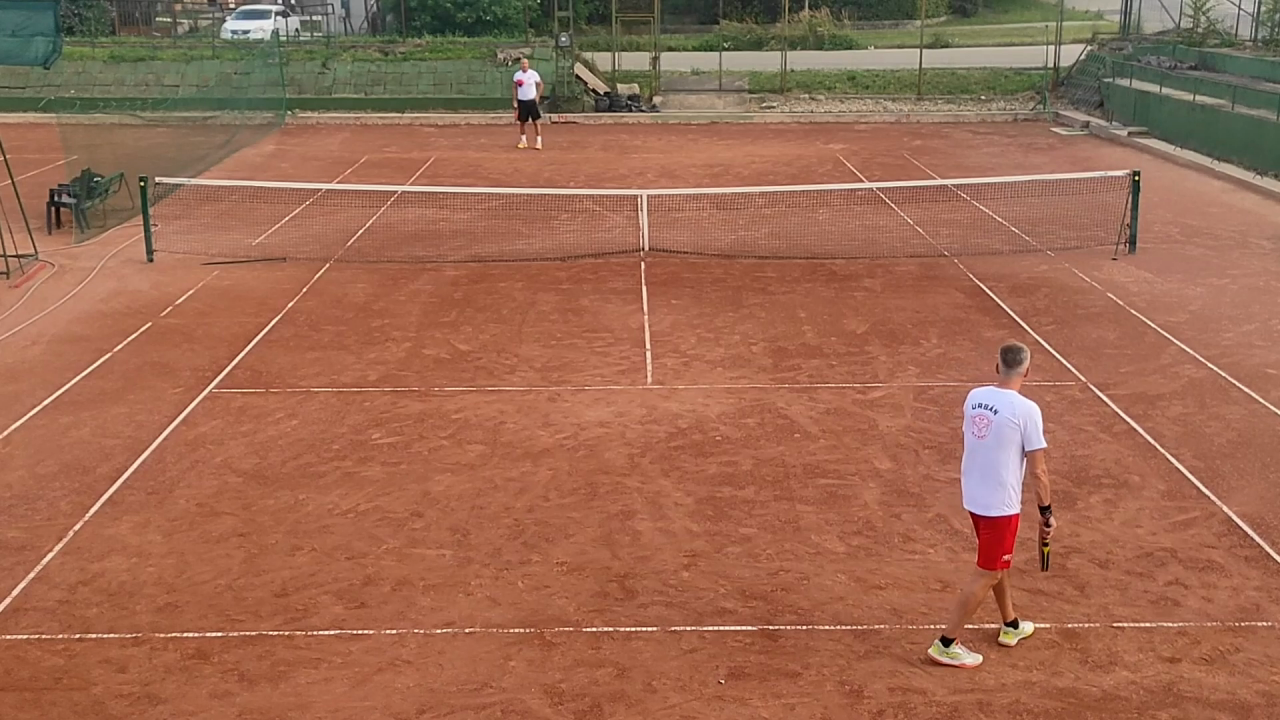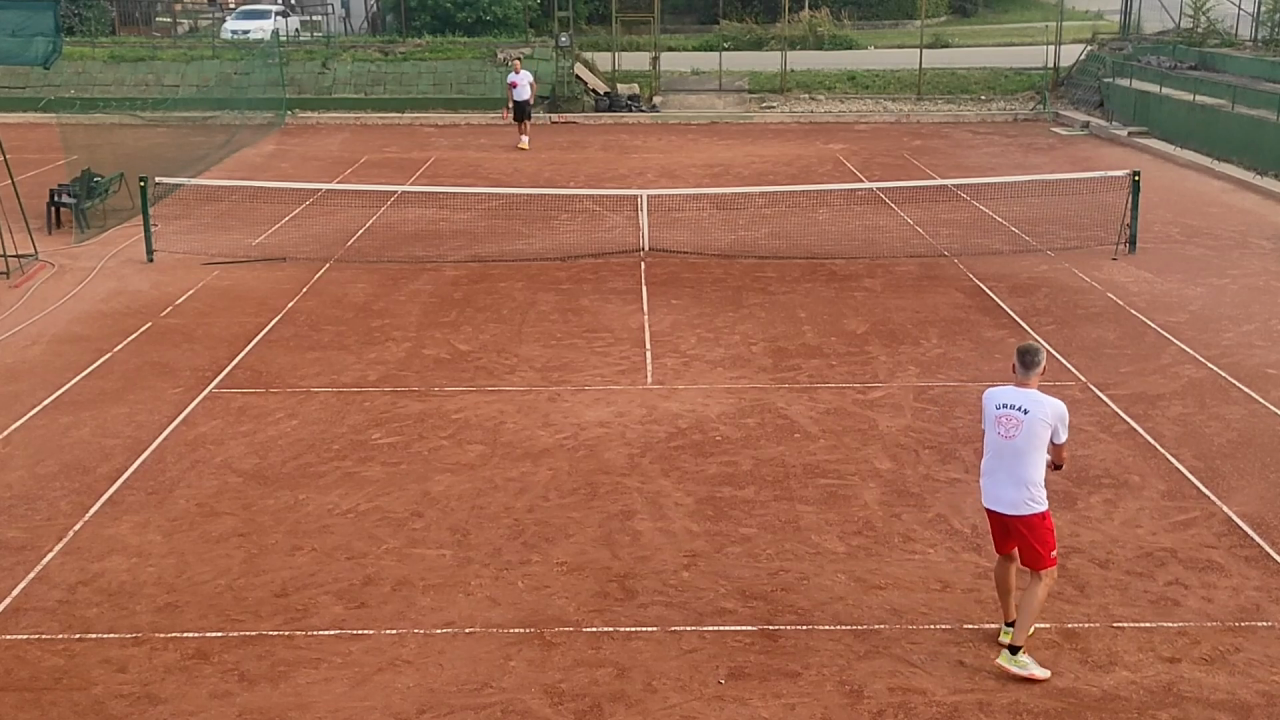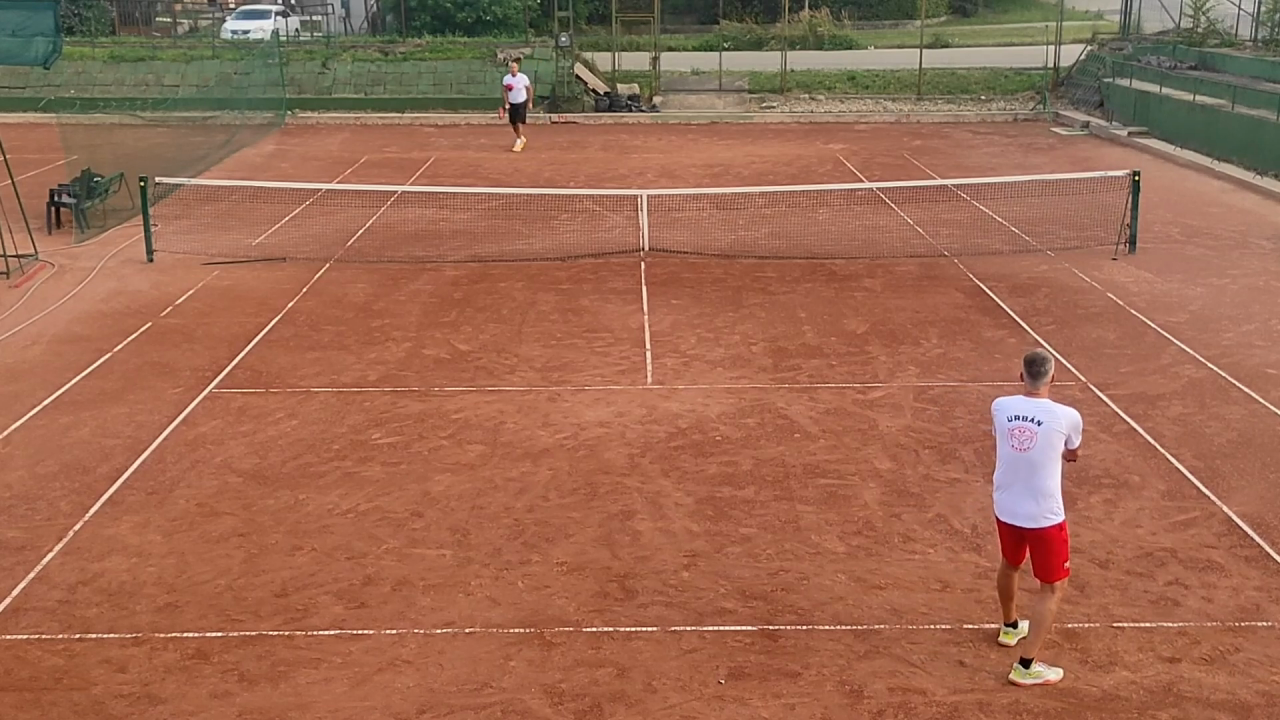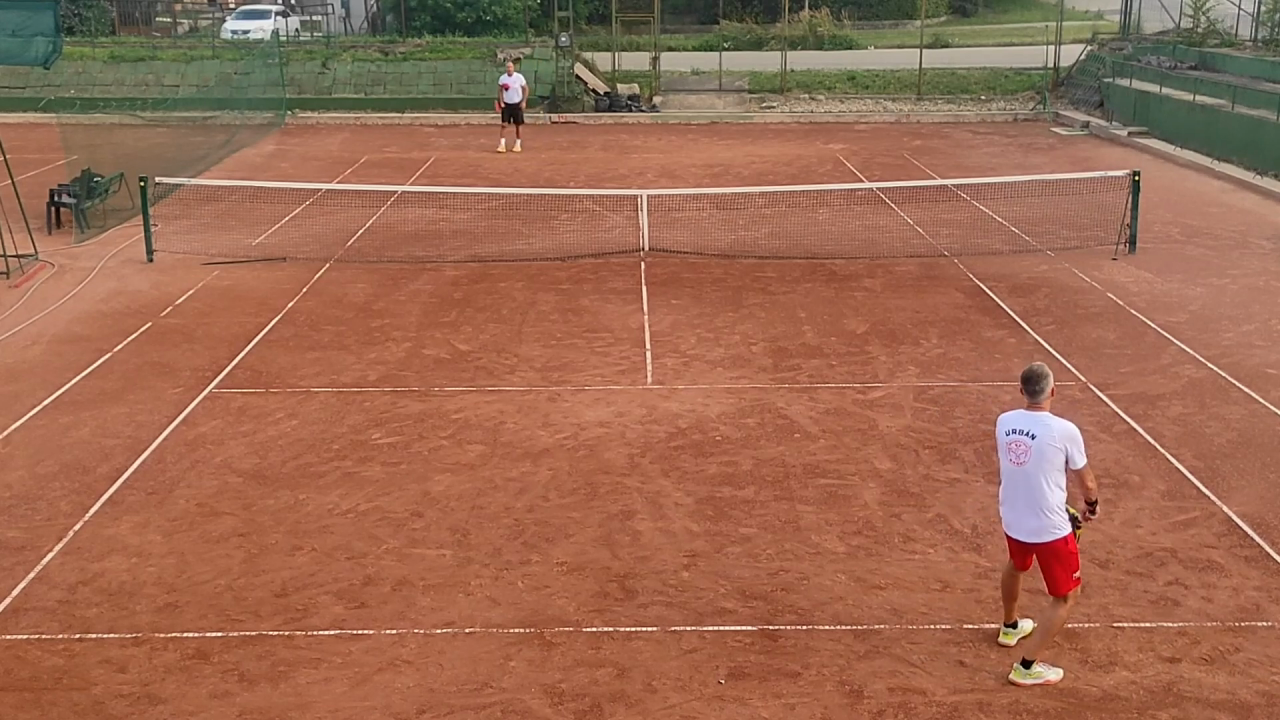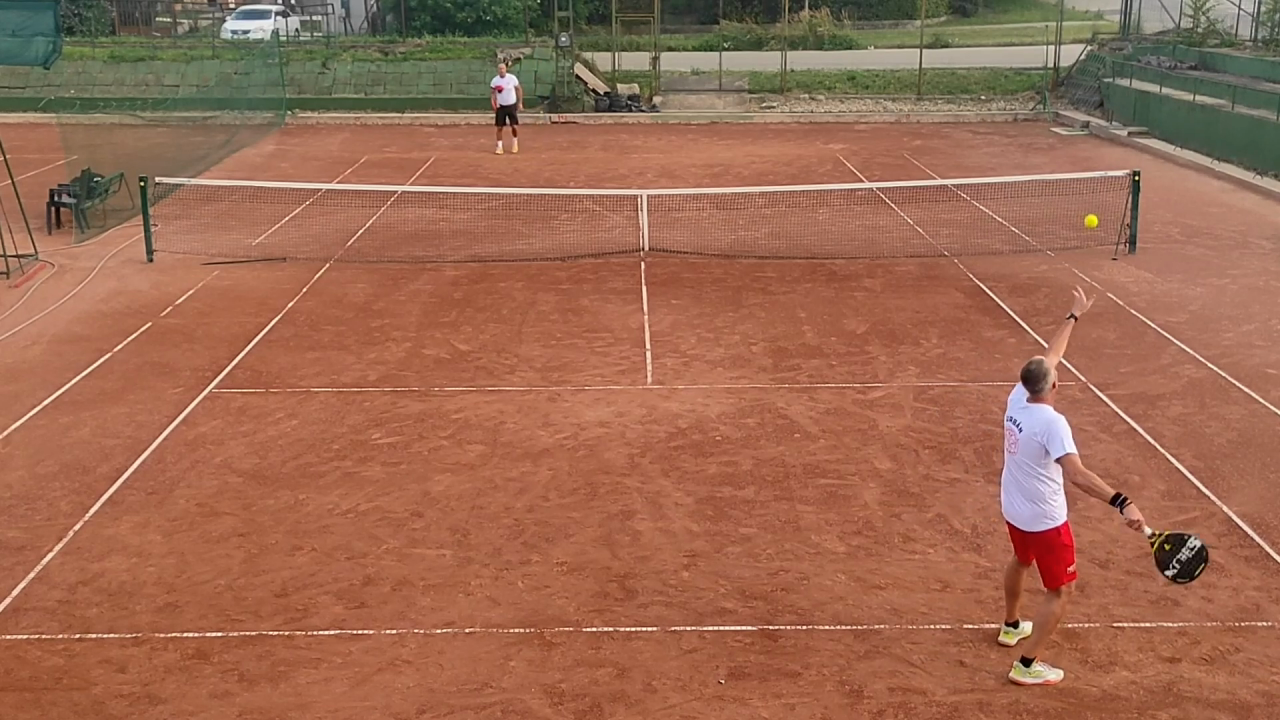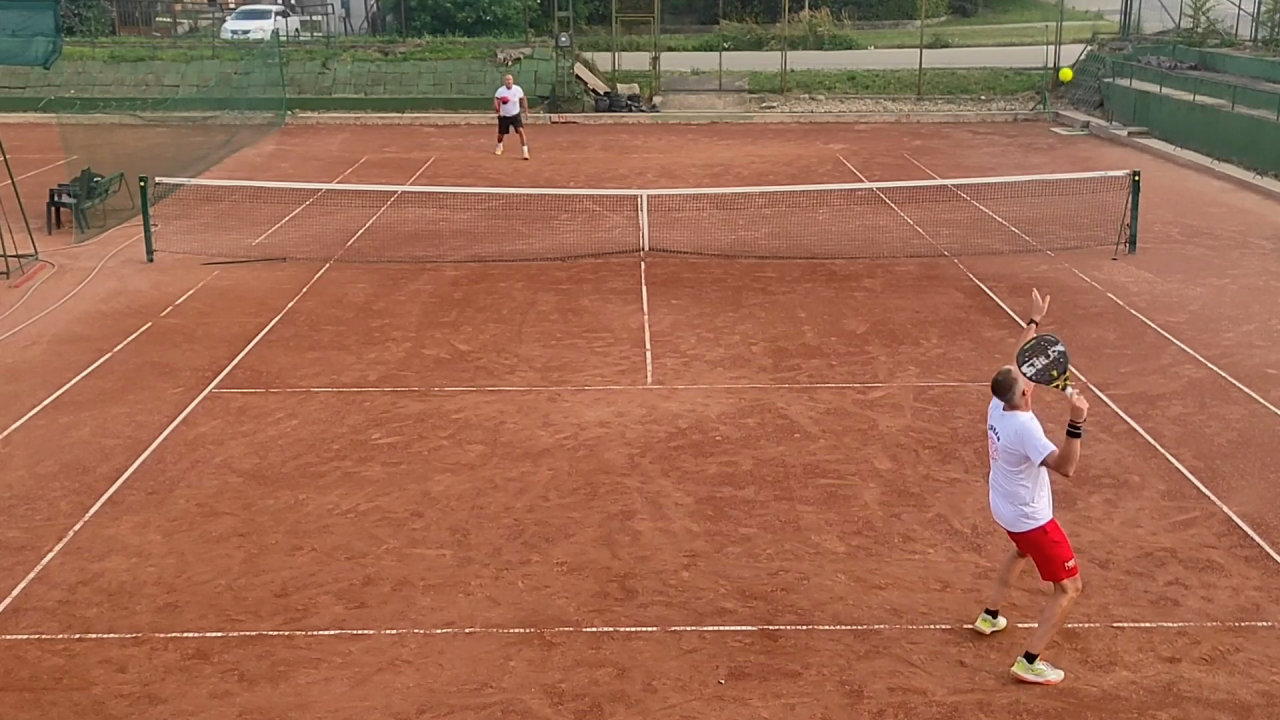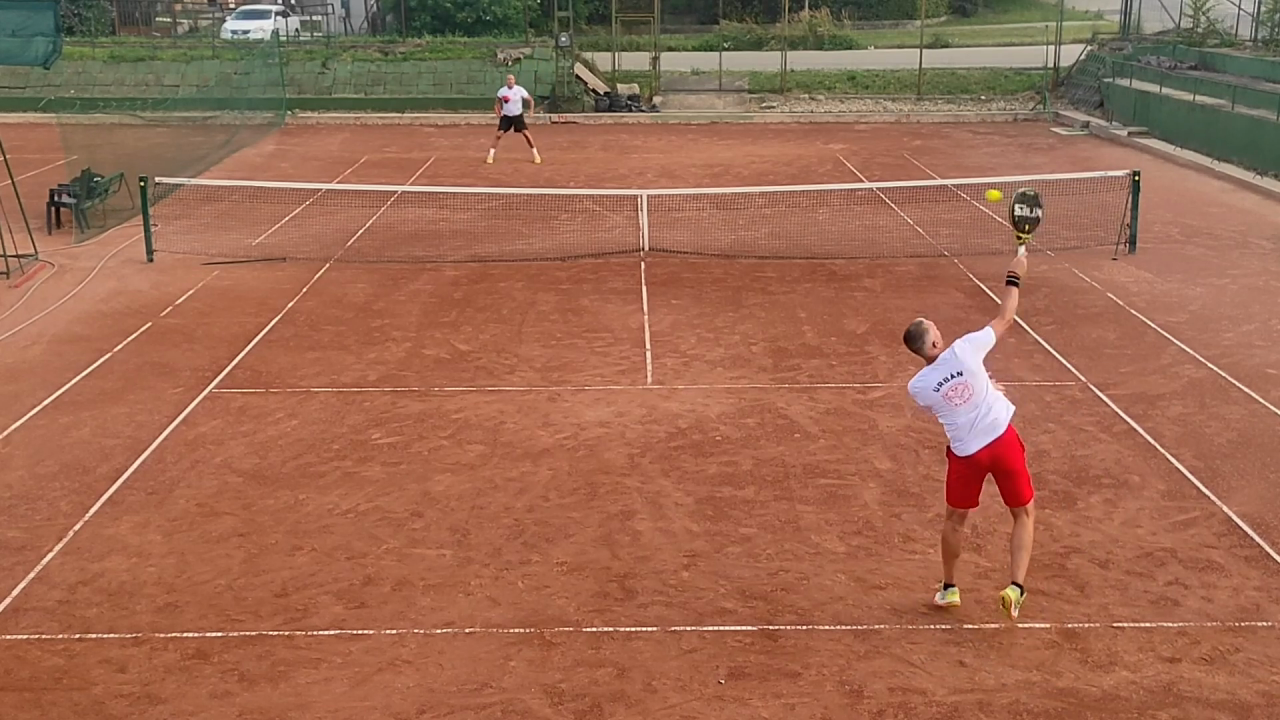
dt=0.4s
person 1, frame 1
left shoulder: (974, 397)
right shoulder: (1027, 410)
right elbow: (1038, 470)
right wrist: (1046, 511)
left hip: (974, 497)
right hip: (1001, 504)
left knee: (999, 562)
right knee: (987, 575)
left ankle: (1011, 625)
right ankle: (946, 644)
person 1, frame 2
left shoulder: (991, 397)
right shoulder: (1053, 408)
right elbow: (1060, 455)
left hip: (992, 497)
right hip: (1028, 504)
left knee: (1007, 557)
right knee: (1044, 575)
left ankle: (1011, 625)
right ankle: (1014, 651)
person 1, frame 3
left shoulder: (1000, 407)
right shoulder: (1067, 417)
left hip: (1006, 509)
right hip: (1045, 516)
left knee: (1010, 565)
right knee: (1053, 588)
left ankle: (1010, 627)
right ankle: (1026, 666)
person 1, frame 4
left shoulder: (1004, 422)
right shoulder: (1065, 431)
right elbow: (1087, 484)
right wrist: (1091, 505)
left hip: (1013, 522)
right hip: (1051, 529)
left knee: (1015, 566)
right knee: (1065, 596)
left ankle: (1010, 627)
right ankle: (1026, 666)
person 1, frame 5
left shoulder: (1016, 398)
right shoulder: (1052, 423)
left elbow: (1047, 360)
right elbow: (1077, 474)
left wrist: (1073, 316)
right wrist: (1123, 503)
left hip: (1014, 511)
right hip: (1045, 521)
left knee: (1021, 561)
right knee: (1060, 591)
left ankle: (1011, 626)
right ankle: (1027, 666)
person 1, frame 6
left shoulder: (996, 407)
right shoulder: (1025, 428)
left elbow: (1014, 363)
right elbow: (1064, 466)
left wrist: (1033, 320)
right wrist: (1076, 423)
left hip: (1004, 509)
right hip: (1032, 518)
left knee: (1023, 550)
right knee: (1068, 587)
left ankle: (990, 615)
right ankle: (1030, 661)
person 1, frame 7
left shoulder: (917, 387)
right shoulder: (964, 350)
right elbow: (1006, 318)
right wrist: (1013, 277)
left hip: (965, 454)
right hip: (1001, 441)
left knee: (954, 520)
right knee: (1024, 515)
left ankle: (949, 589)
right ankle: (1015, 587)
